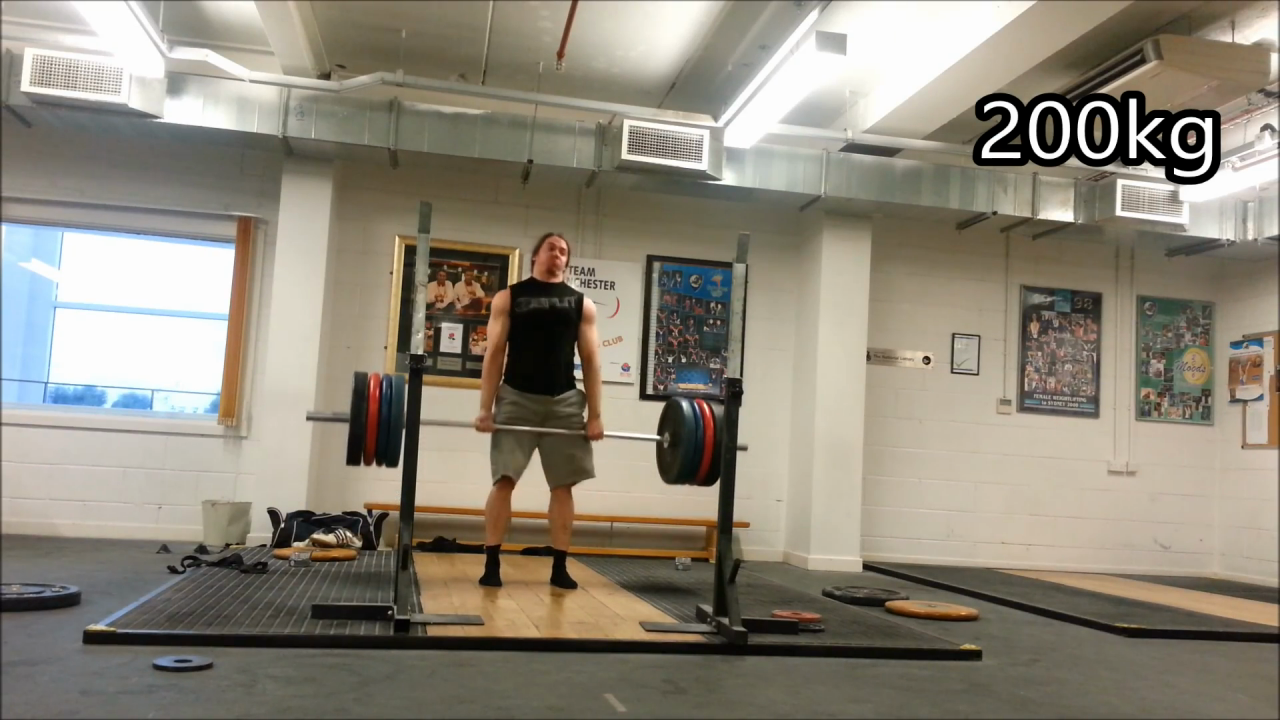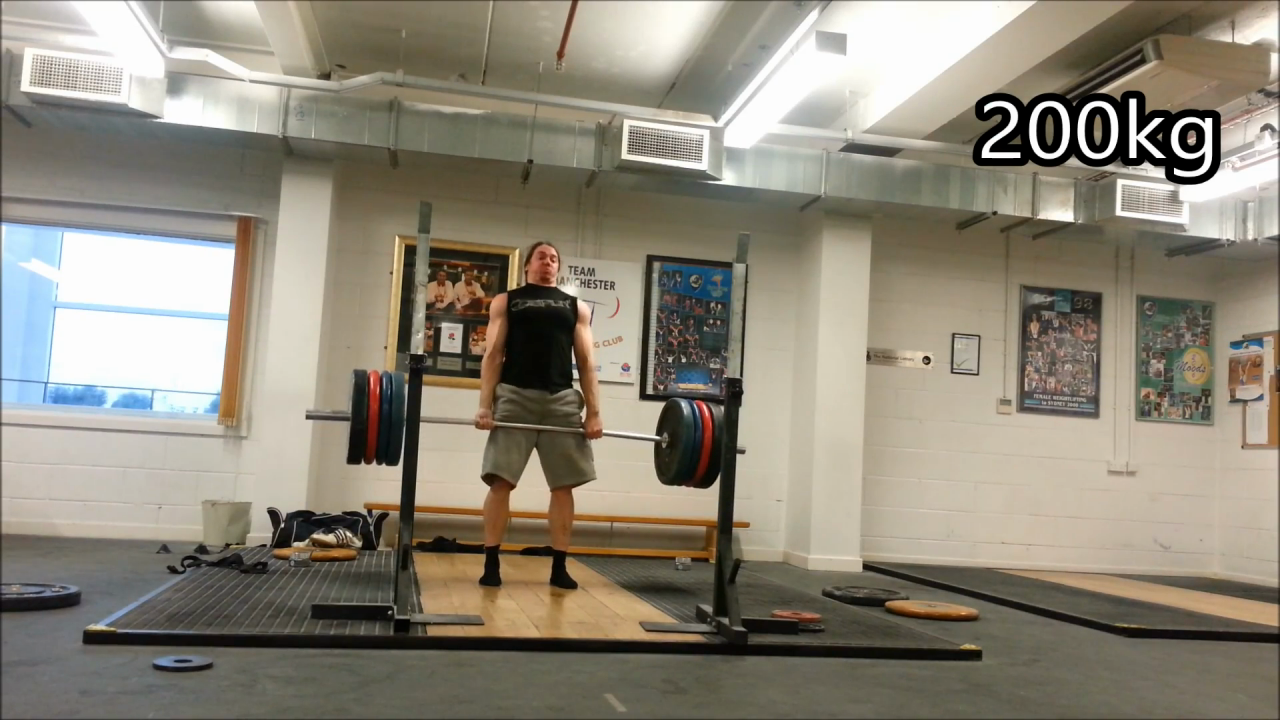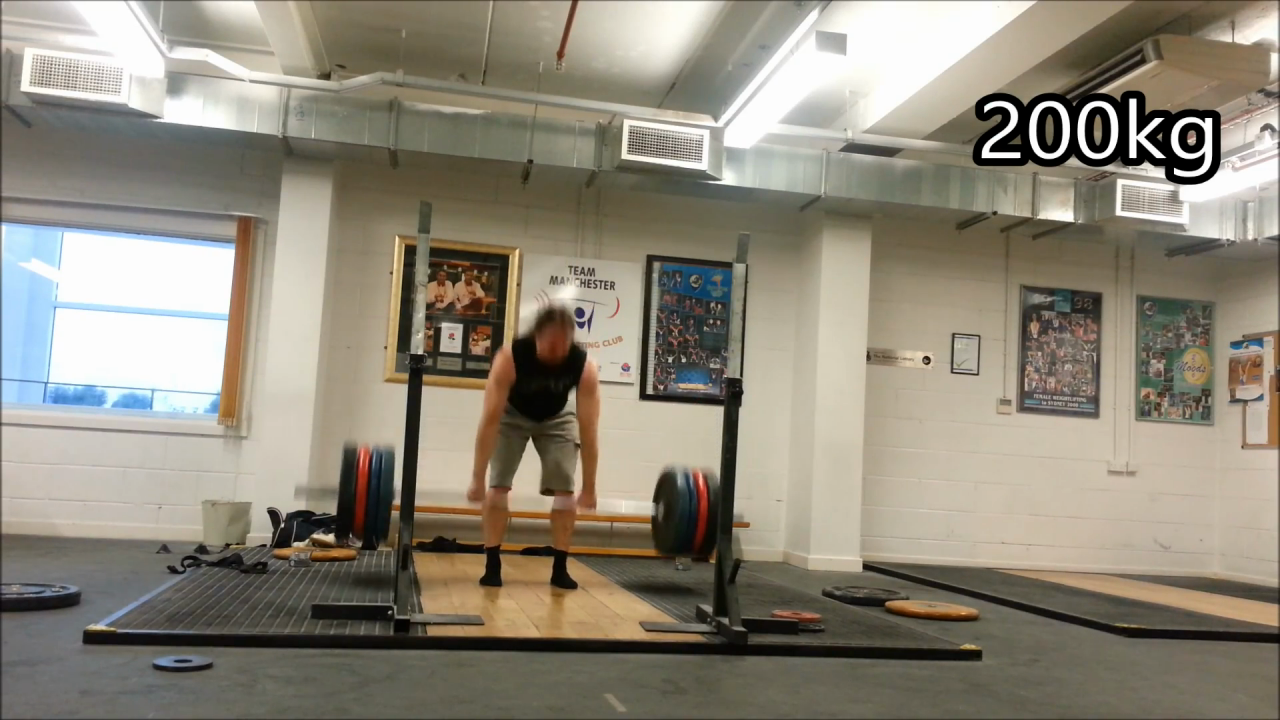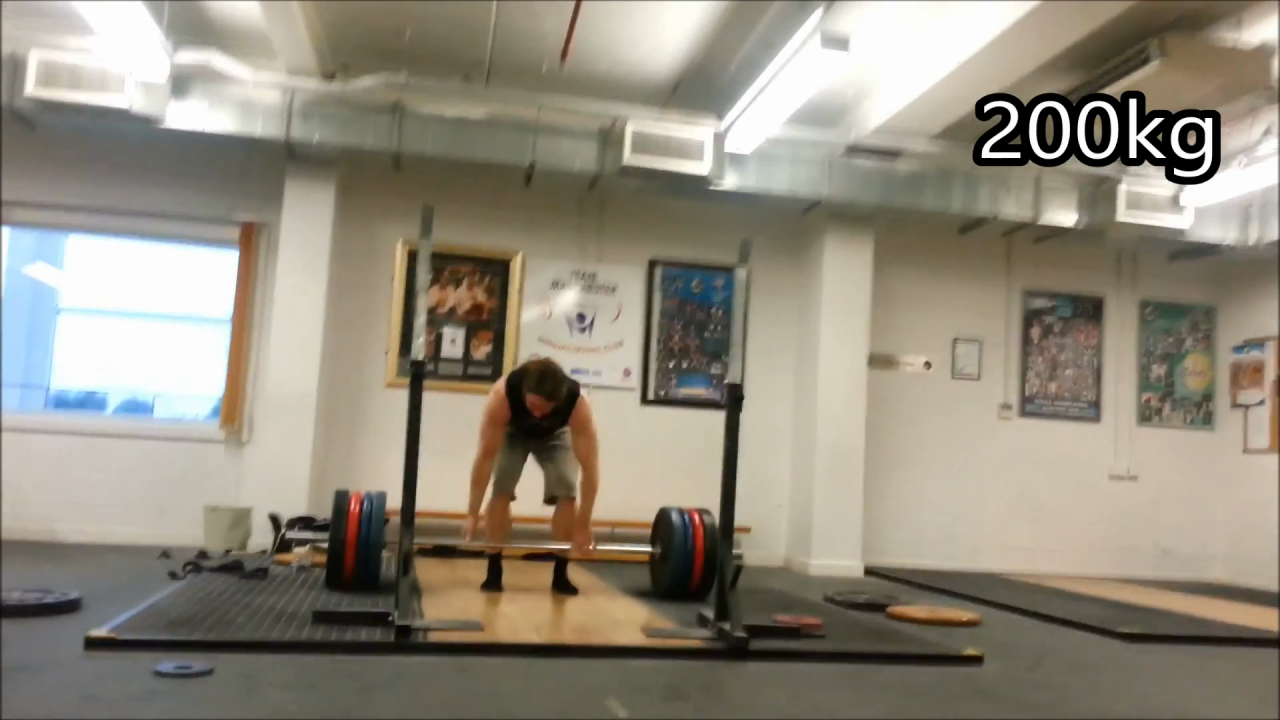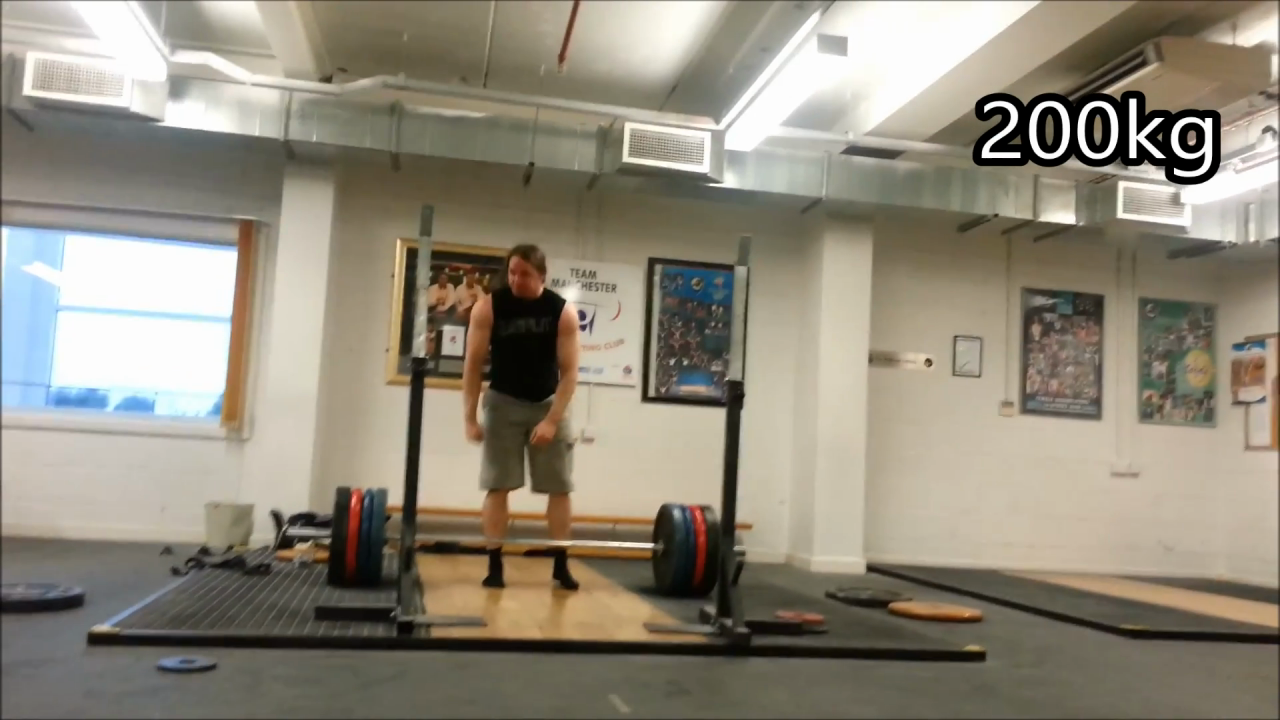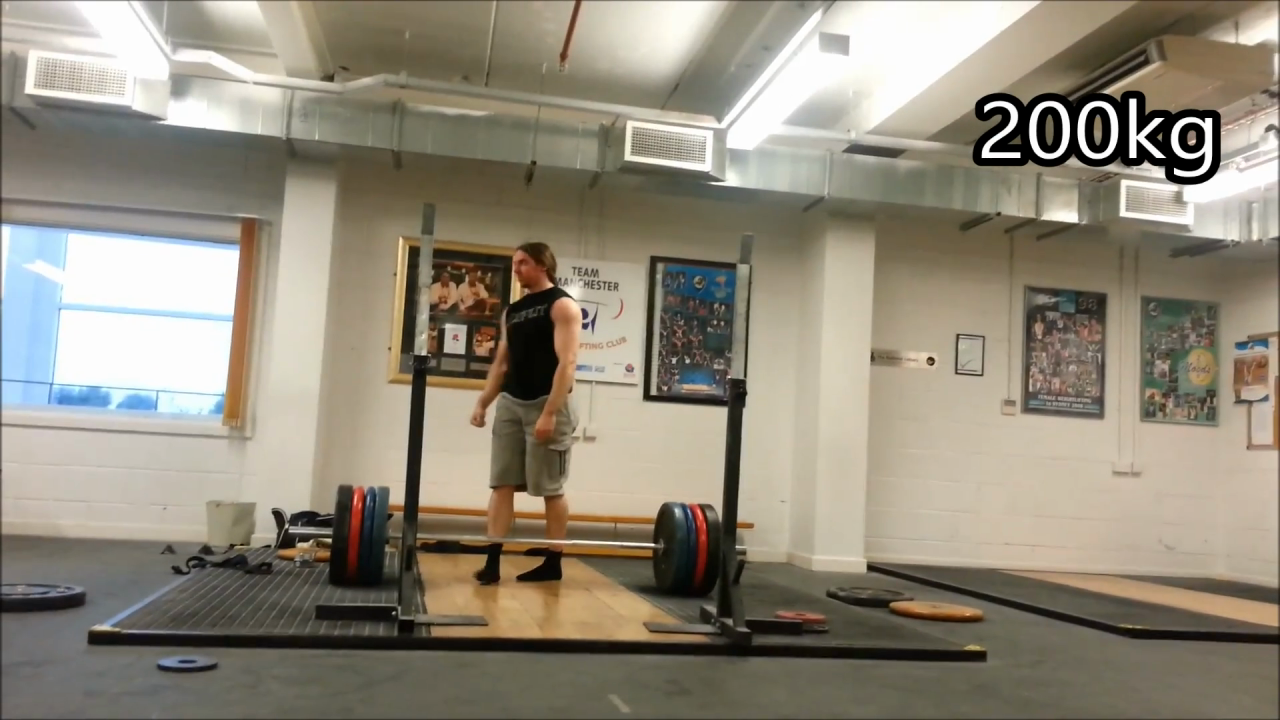
dt=0.5s
person 1, frame 1
left shoulder: (581, 303)
right shoulder: (509, 297)
left elbow: (590, 360)
right elbow: (494, 354)
left wrist: (594, 414)
right wrist: (486, 407)
left hip: (565, 401)
right hip: (517, 398)
left knee: (563, 485)
right knee: (504, 480)
left ankle: (559, 567)
right ankle: (491, 565)
person 1, frame 2
left shoulder: (576, 306)
right shoulder: (506, 301)
left elbow: (585, 361)
right elbow: (493, 354)
left wrist: (593, 412)
right wrist: (484, 404)
left hip: (563, 400)
right hip: (515, 396)
left knee: (564, 486)
right knee: (500, 481)
left ankle: (559, 568)
right ankle: (491, 565)
person 1, frame 3
left shoulder: (584, 367)
right shoulder: (510, 358)
left elbow: (589, 432)
right elbow: (489, 421)
left wrist: (588, 489)
right wrist: (478, 480)
left hip: (556, 418)
right hip: (514, 414)
left knee: (565, 488)
right knee: (499, 484)
left ankle: (560, 569)
right ankle: (492, 566)
person 1, frame 4
left shoulder: (578, 404)
right shoulder: (503, 395)
left elbow: (590, 469)
right elbow: (485, 457)
left wrist: (582, 526)
right wrist: (473, 514)
left hip: (556, 434)
right hip: (512, 432)
left knee: (566, 494)
right knee: (501, 491)
left ankle: (560, 574)
right ankle: (494, 571)
person 1, frame 5
left shoulder: (563, 312)
right shoulder: (488, 307)
left elbow: (569, 372)
right elbow: (473, 365)
left wrist: (552, 420)
right wrist: (470, 417)
left hip: (548, 405)
right hip: (503, 403)
left knee: (559, 488)
right knee: (497, 486)
left ankle: (561, 565)
right ankle: (495, 566)
person 1, frame 6
left shoulder: (563, 306)
right shoulder: (513, 311)
left elbow: (567, 363)
right elbow: (501, 362)
left wrist: (550, 413)
right wrist: (481, 403)
left hip: (549, 406)
right hip: (511, 403)
left knee: (550, 488)
right knee: (502, 484)
left ankle: (553, 563)
right ankle: (493, 561)
